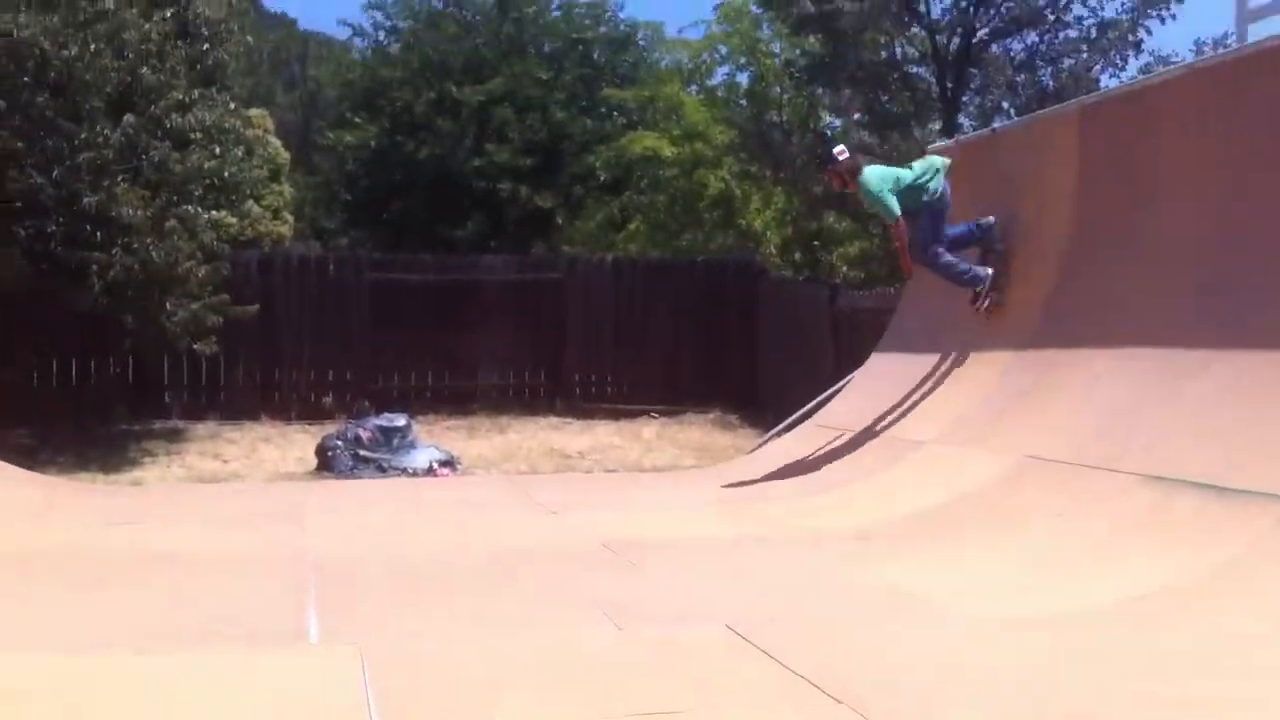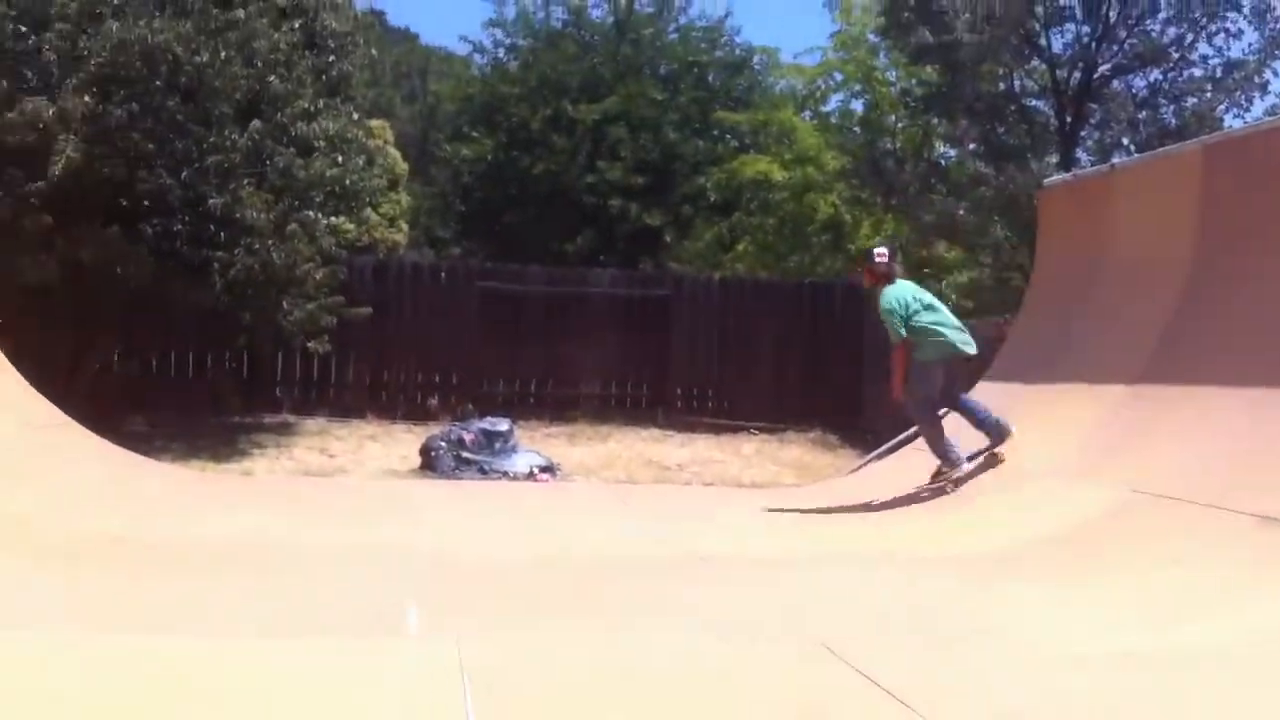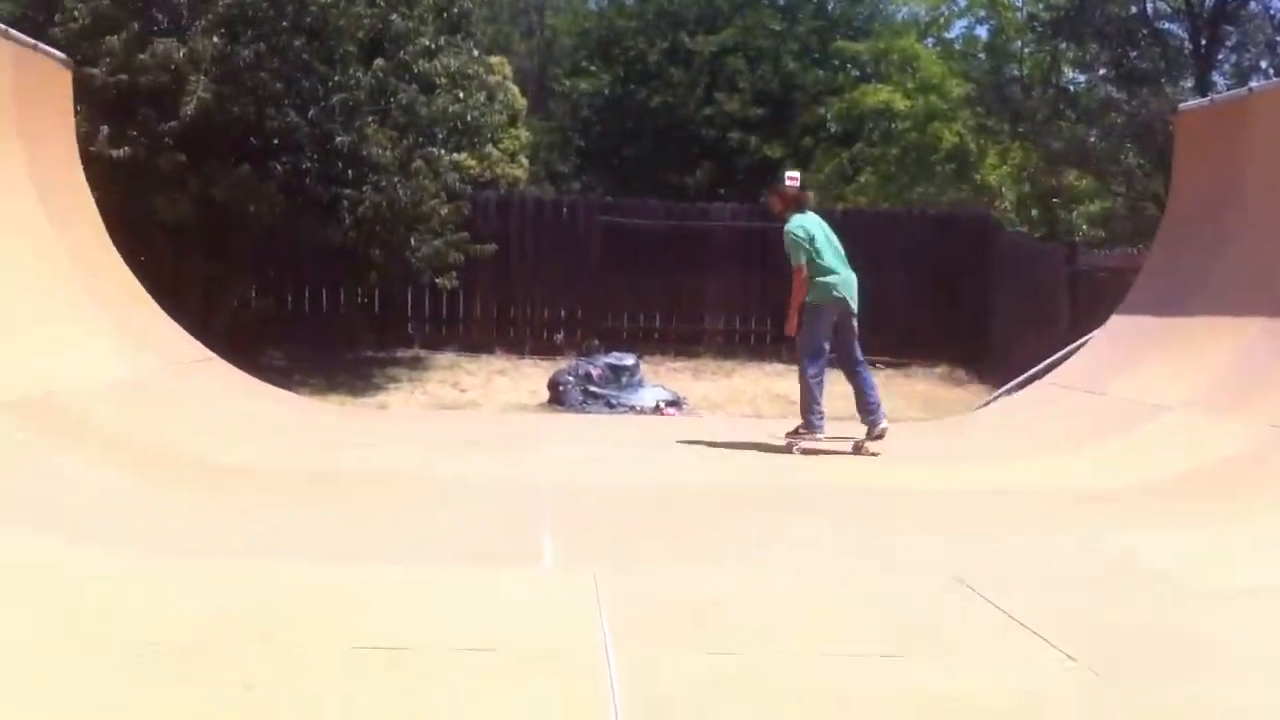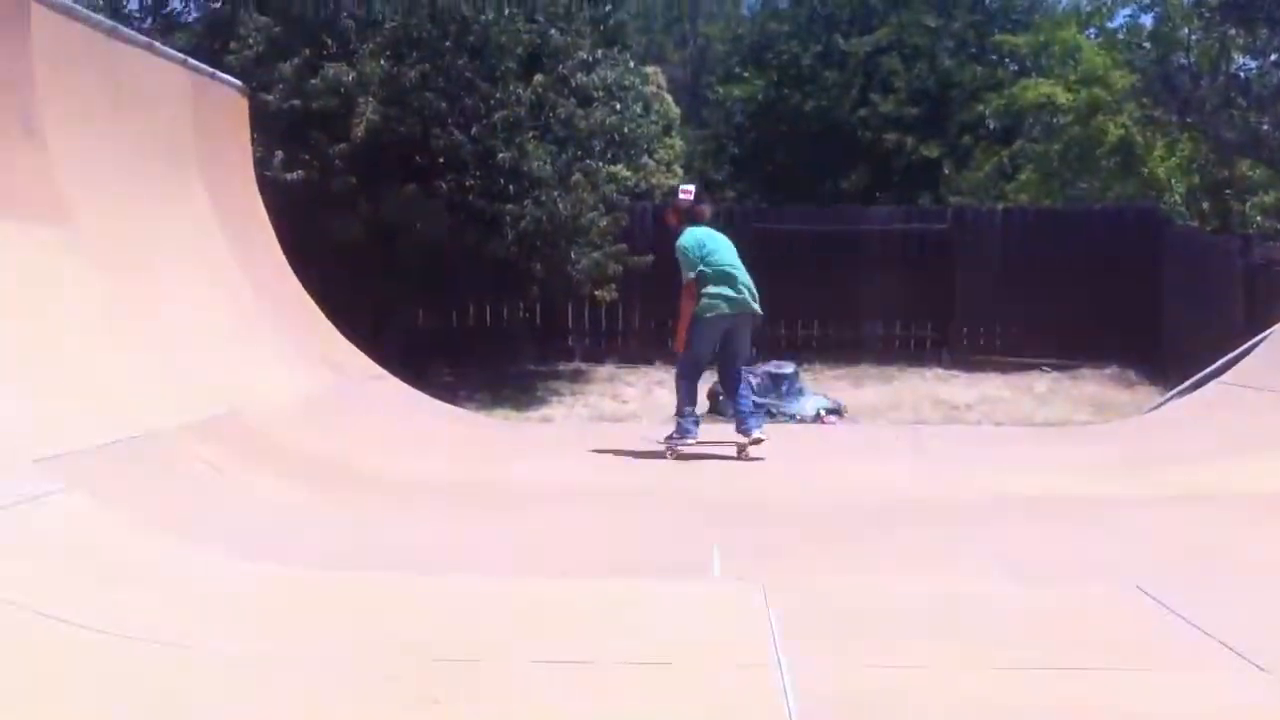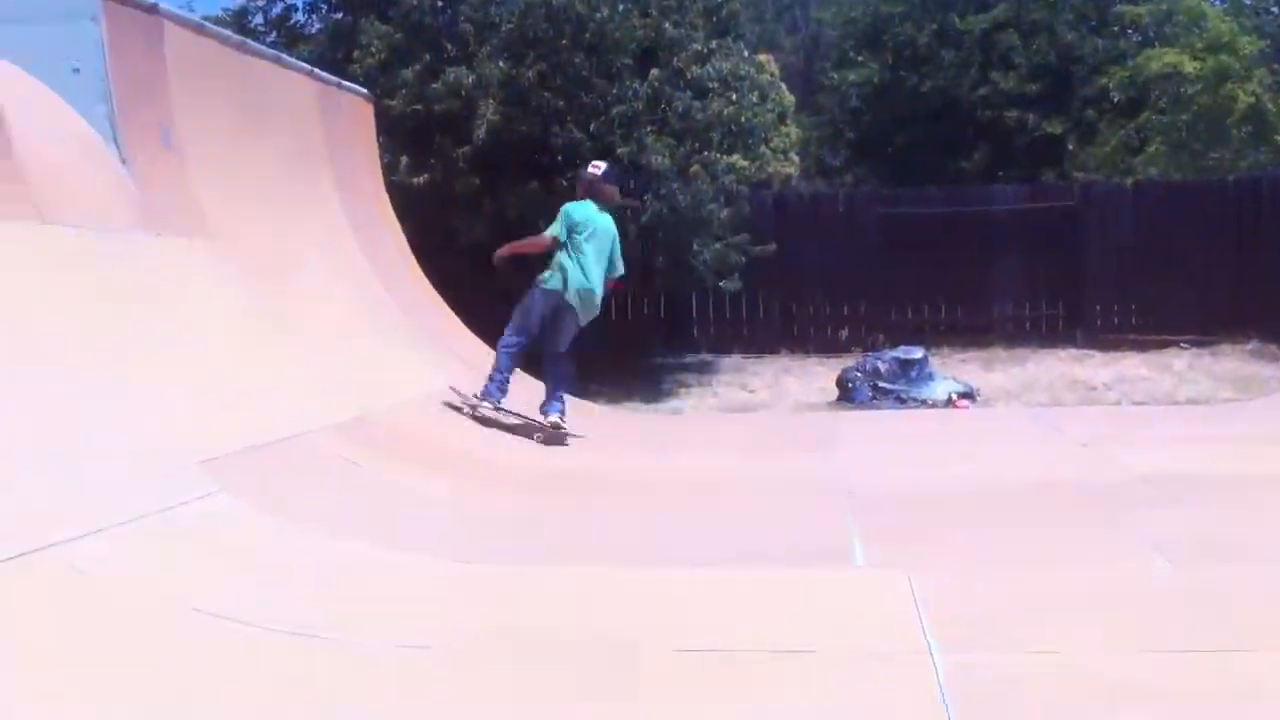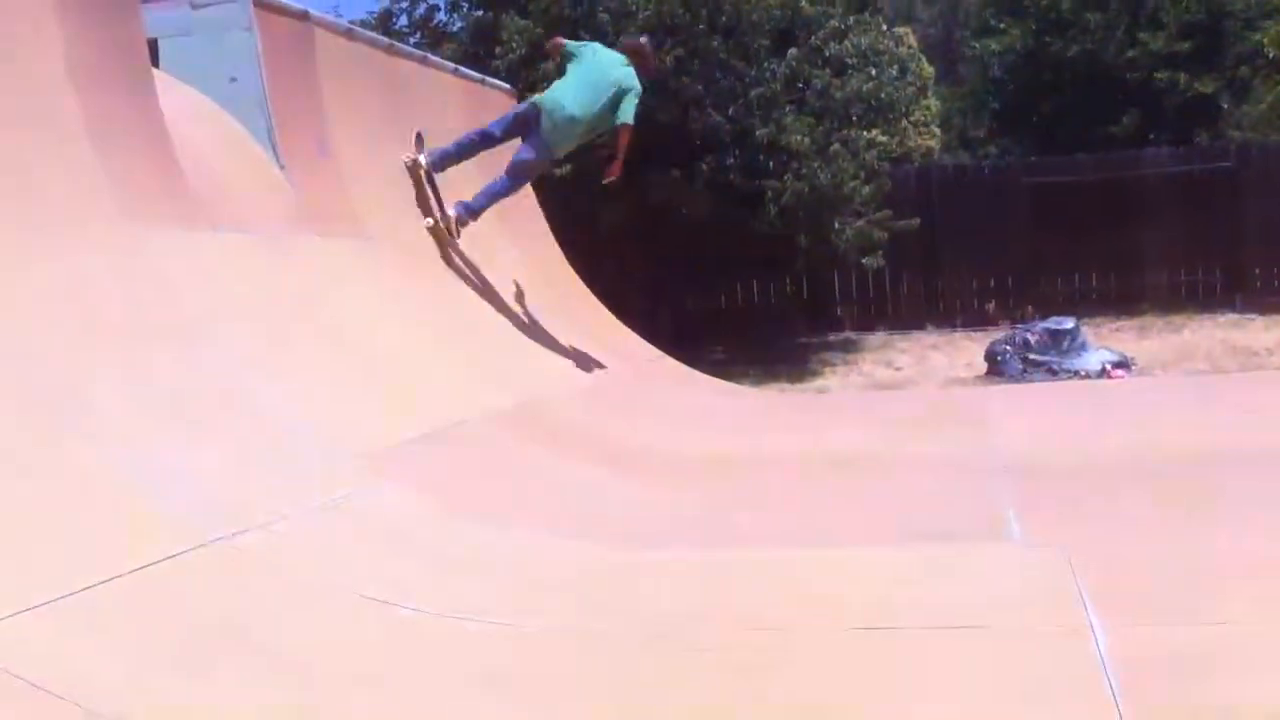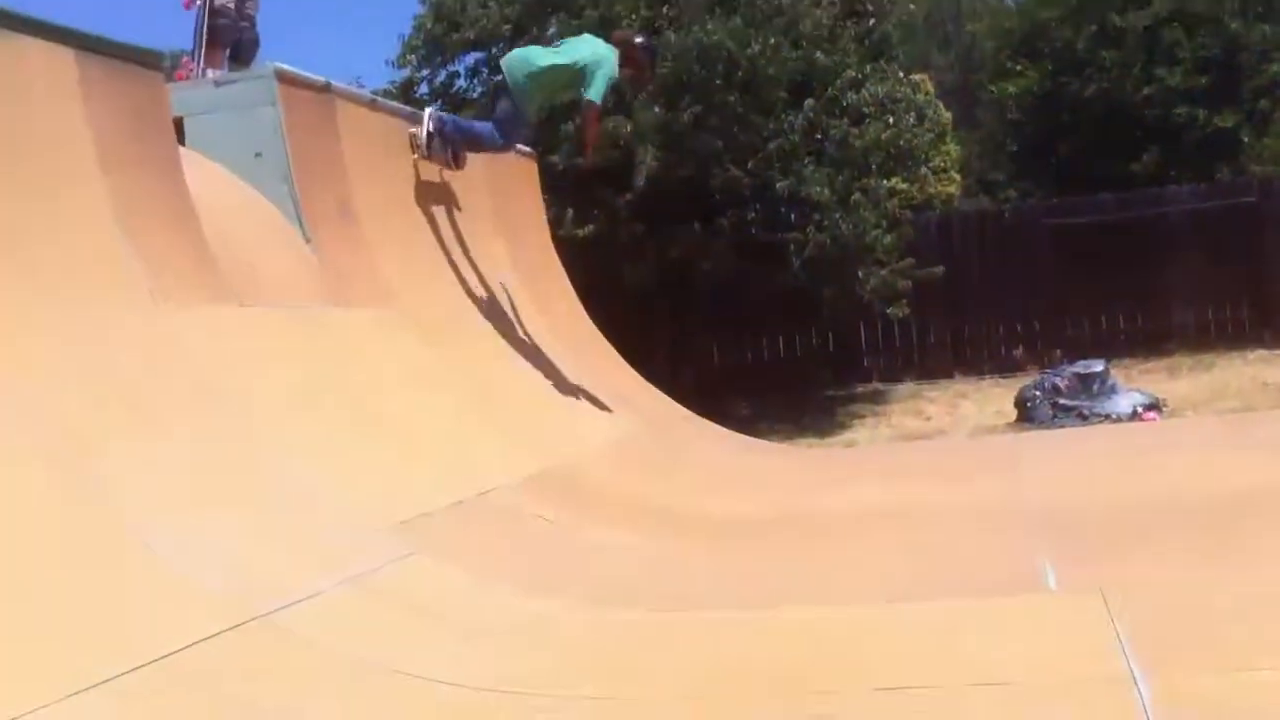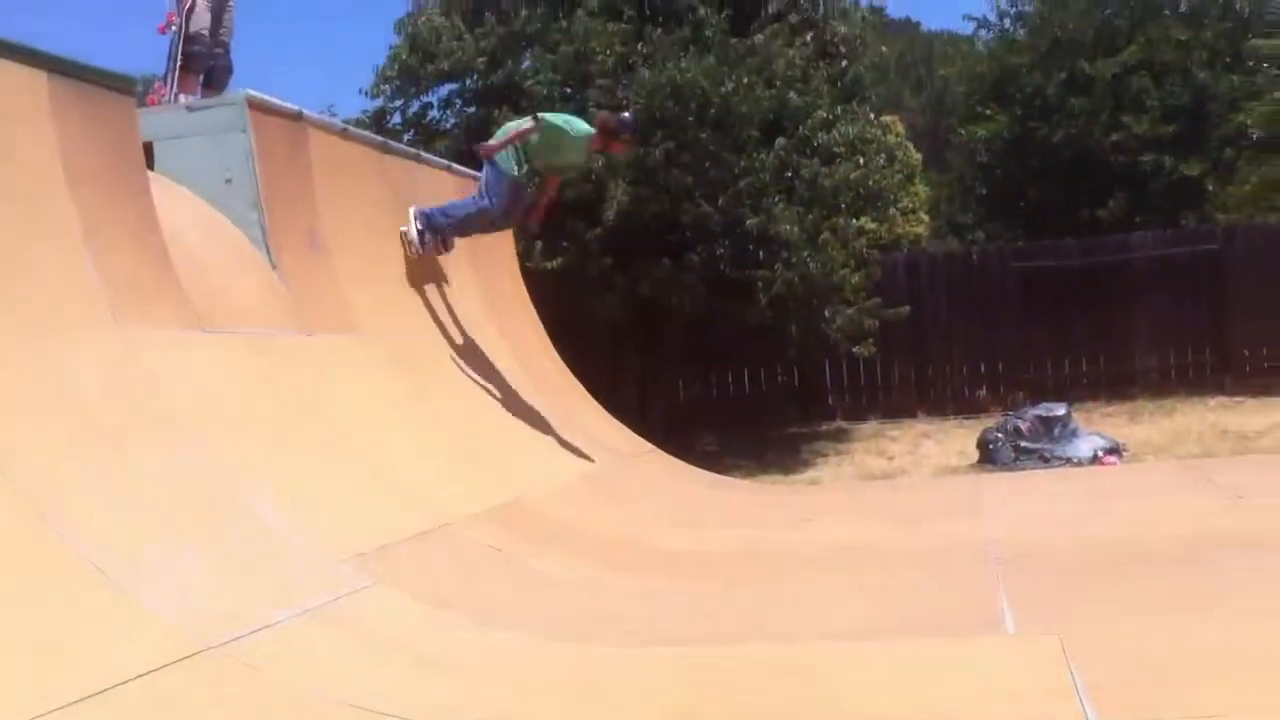
dt=0.3s
person 1, frame 1
left shoulder: (870, 187)
right shoulder: (864, 175)
left elbow: (898, 223)
left wrist: (906, 257)
left hip: (930, 189)
right hip: (922, 191)
left knee: (925, 253)
right knee: (929, 244)
left ankle: (979, 278)
right ankle: (982, 228)
person 1, frame 2
left shoulder: (887, 302)
right shoulder: (904, 286)
left elbow: (900, 346)
left wrist: (898, 384)
left hip: (934, 348)
right hip: (955, 338)
left knee: (917, 407)
right knee: (950, 396)
left ankle: (952, 462)
right ankle: (998, 430)
person 1, frame 3
left shoulder: (793, 227)
right shoulder: (810, 218)
left elbow: (801, 273)
left wrist: (793, 315)
left hip: (823, 296)
right hip: (846, 292)
left knee: (811, 361)
right knee: (853, 360)
left ankle: (813, 424)
right ankle: (875, 418)
person 1, frame 4
left shoulder: (685, 240)
right shoulder: (713, 235)
left elbow: (690, 288)
left wrist: (681, 331)
left hip: (716, 306)
right hip: (746, 305)
left knee: (688, 368)
right knee: (732, 371)
left ankle: (685, 427)
right ankle: (750, 424)
person 1, frame 5
left shoulder: (573, 209)
right shoulder: (610, 224)
left elbow: (545, 241)
right elbow: (614, 275)
left wrist: (509, 248)
right wrist: (596, 296)
left hip: (556, 285)
right hip: (587, 299)
left knee: (514, 337)
right knee: (557, 353)
left ankle: (493, 394)
right ankle: (555, 409)
person 1, frame 6
left shoulder: (598, 51)
right shoulder: (633, 86)
left elbow: (558, 44)
right elbow: (625, 126)
left wrist: (550, 46)
right wrist: (617, 163)
left hip: (546, 105)
right hip: (564, 128)
left knee: (491, 133)
right knee: (516, 175)
left ankle: (433, 160)
right ankle: (464, 211)
person 1, frame 7
left shoulder: (593, 42)
right shoulder: (608, 68)
right elbow: (591, 106)
right wrist: (588, 145)
left hip: (519, 60)
right hip: (528, 80)
left knee: (506, 125)
right knee: (503, 139)
right ankle: (439, 122)
person 1, frame 8
left shoulder: (585, 153)
right shoulder: (577, 133)
left elbow: (553, 177)
right elbow: (536, 120)
left wrist: (539, 209)
right wrist: (499, 144)
left hip: (522, 161)
right hip: (507, 149)
left knee: (511, 214)
right knee: (492, 208)
left ankle: (442, 231)
right ankle: (423, 219)
